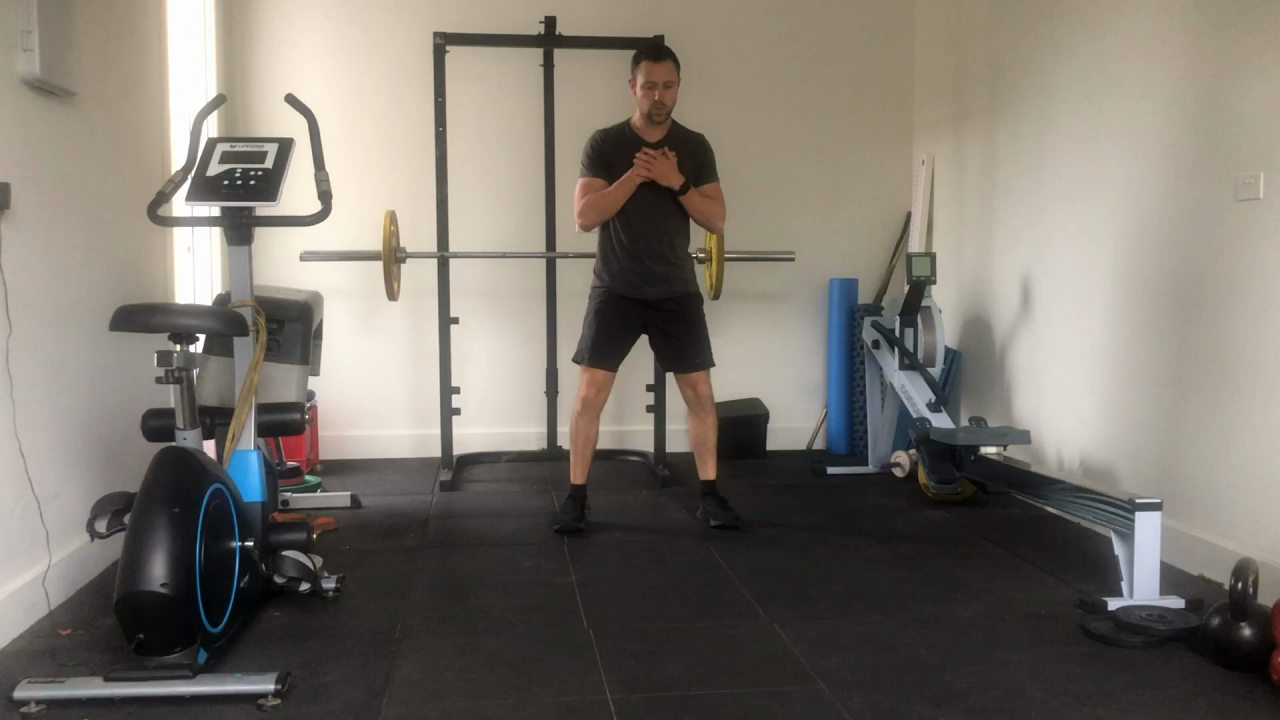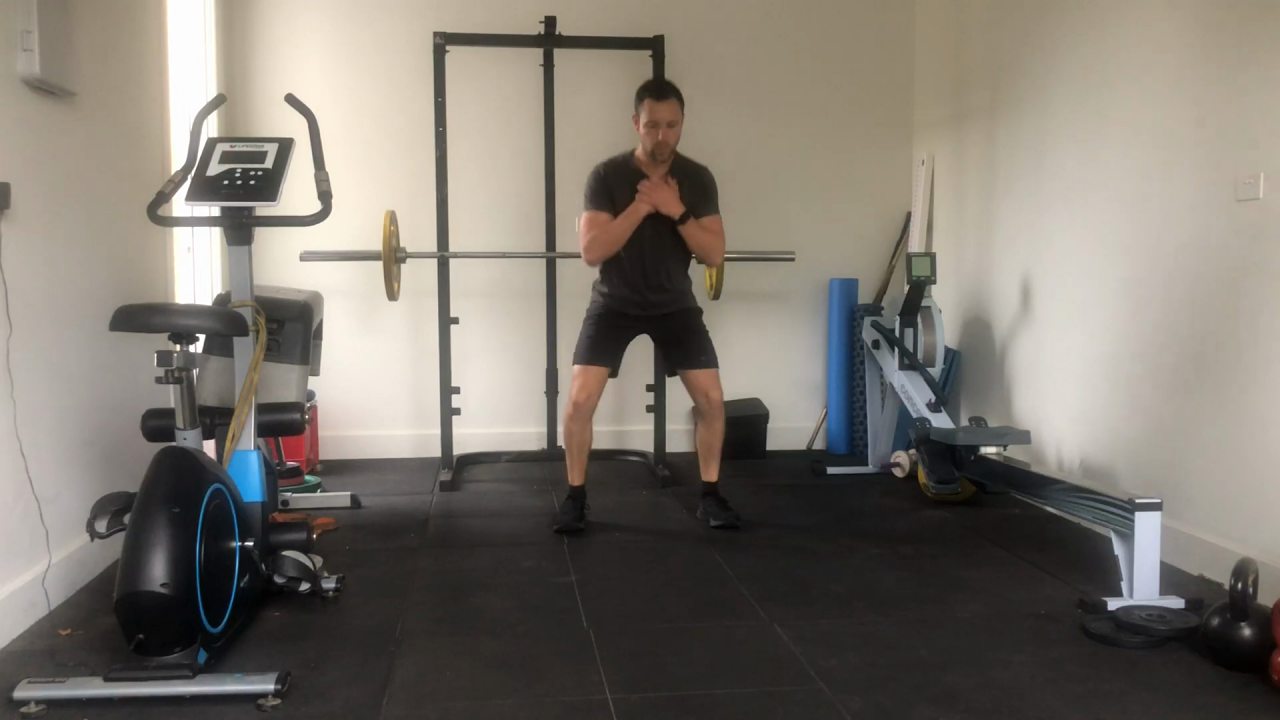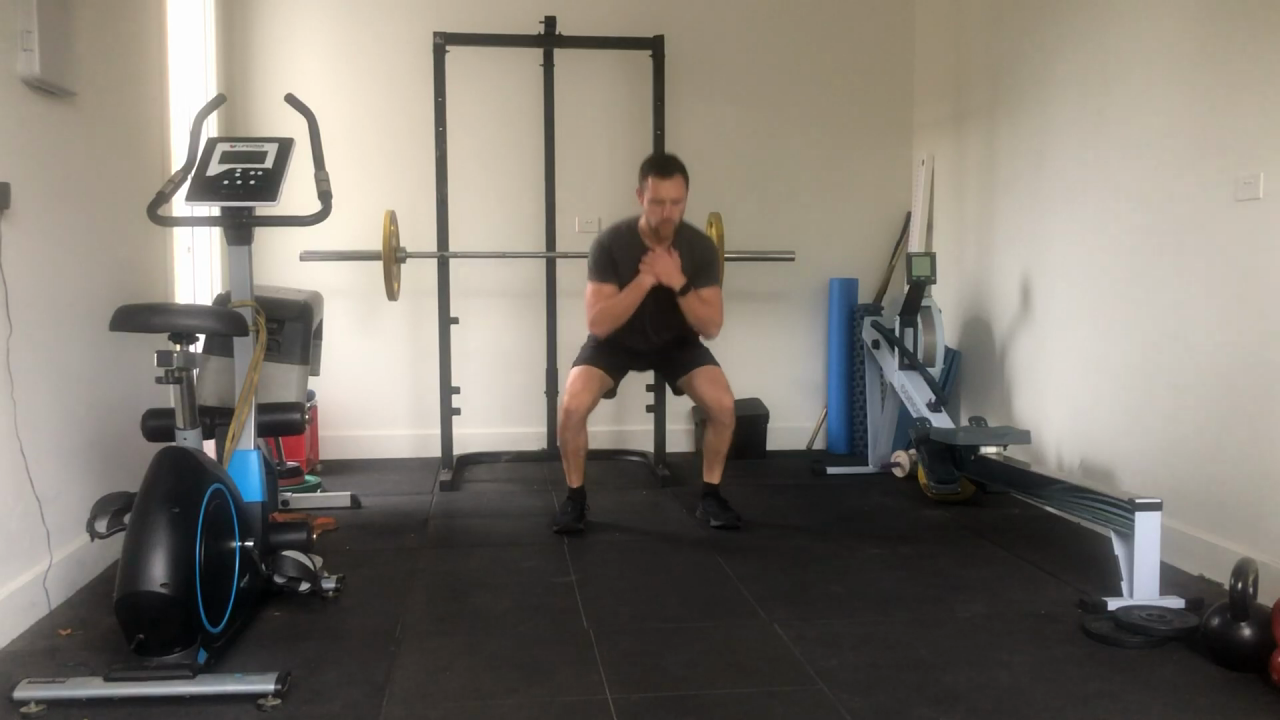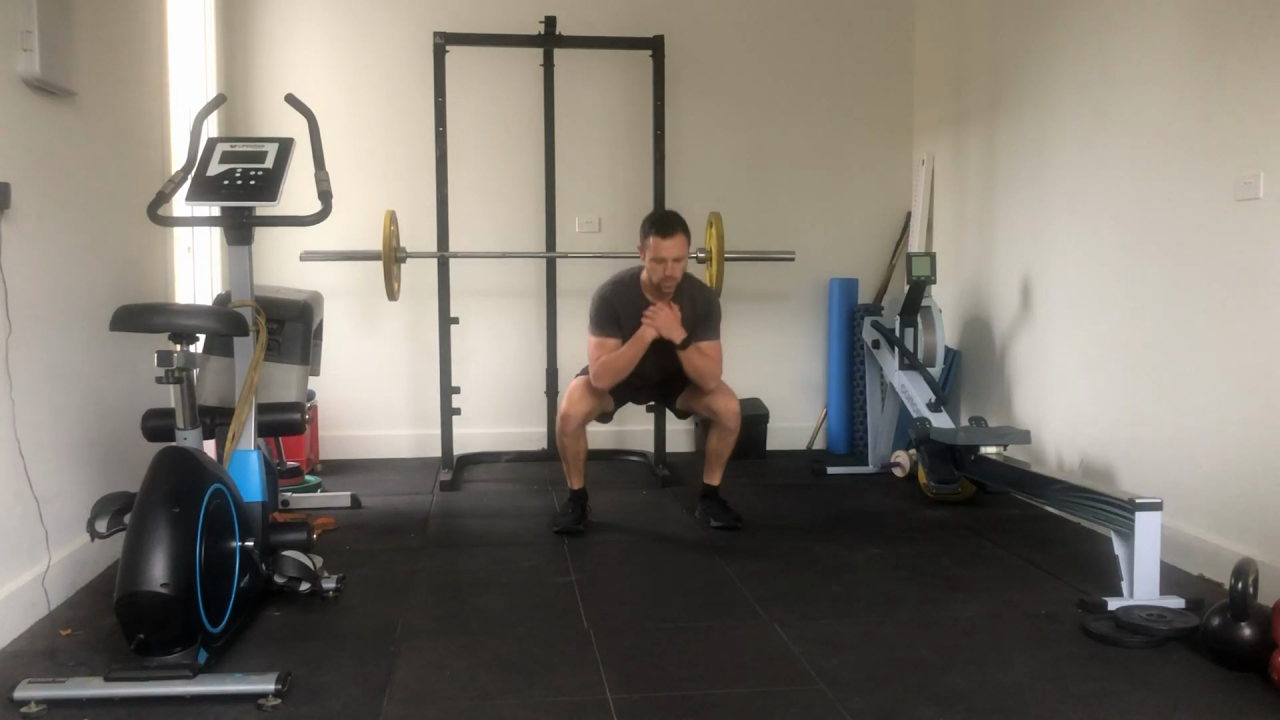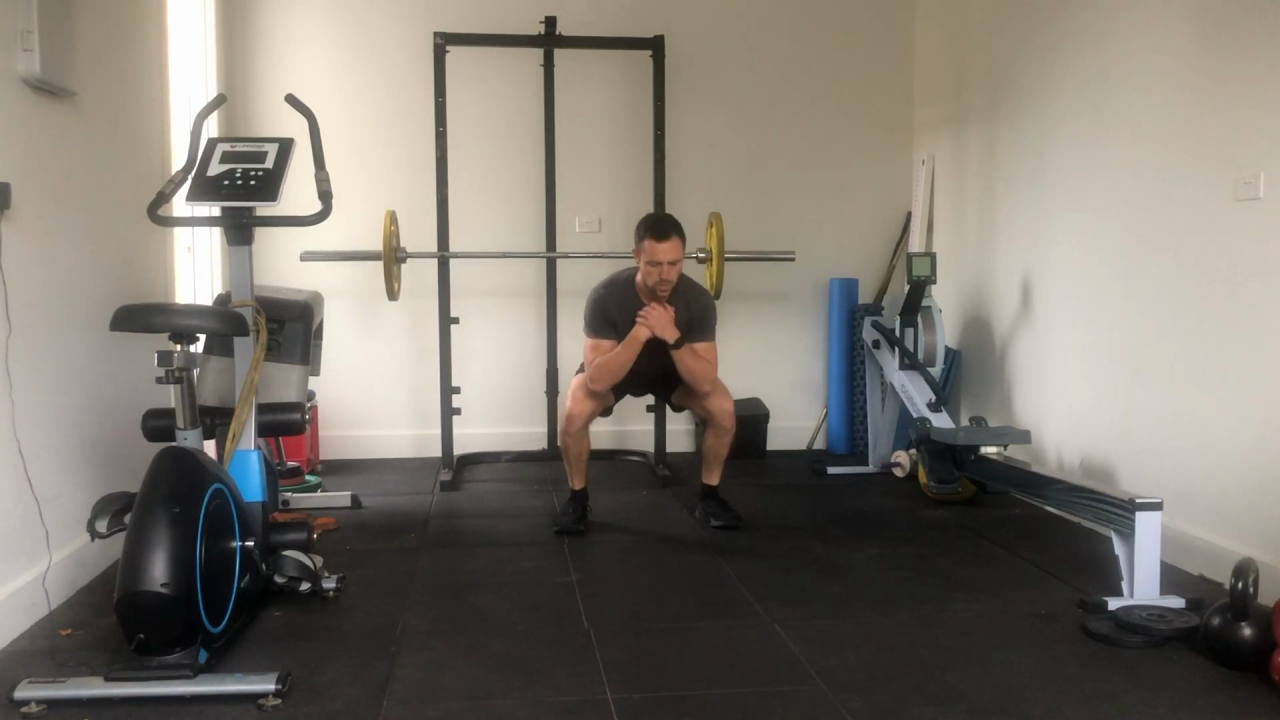
dt=0.2s
person 1, frame 1
left shoulder: (694, 146)
right shoulder: (605, 143)
left elbow: (718, 220)
right elbow: (584, 216)
left wrist: (677, 182)
right wrist: (635, 175)
left hip: (677, 292)
right hip: (615, 291)
left knee: (699, 395)
right knee: (589, 396)
left ankle: (709, 494)
right ankle: (576, 497)
person 1, frame 2
left shoulder: (698, 178)
right shoulder: (607, 175)
left elbow: (714, 255)
right elbow: (591, 251)
left wrist: (677, 212)
right wrist: (640, 205)
left hip: (675, 305)
right hip: (615, 302)
left knee: (710, 397)
right knee: (580, 399)
left ankle: (710, 495)
right ankle: (575, 496)
person 1, frame 3
left shoulder: (701, 247)
right shoulder: (611, 244)
left elbow: (712, 326)
right elbow: (598, 324)
left wrist: (679, 284)
right wrist: (644, 280)
left hip: (675, 340)
right hip: (618, 341)
left knee: (722, 404)
right knee: (573, 407)
left ankle: (710, 496)
right ankle: (575, 497)
person 1, frame 4
left shoulder: (702, 299)
right shoulder: (611, 295)
left elbow: (710, 381)
right elbow: (600, 379)
left wrist: (679, 338)
right wrist: (645, 334)
left hip: (675, 374)
right hip: (619, 373)
left knee: (728, 410)
right knee: (571, 413)
left ankle: (710, 497)
right ankle: (577, 499)
person 1, frame 5
left shoulder: (697, 299)
right shoulder: (606, 297)
left elbow: (706, 383)
right elbow: (597, 380)
left wrist: (672, 337)
right wrist: (638, 334)
left hip: (671, 369)
right hip: (614, 365)
left knee: (723, 410)
right knee: (574, 414)
left ankle: (710, 496)
right ankle: (577, 498)
